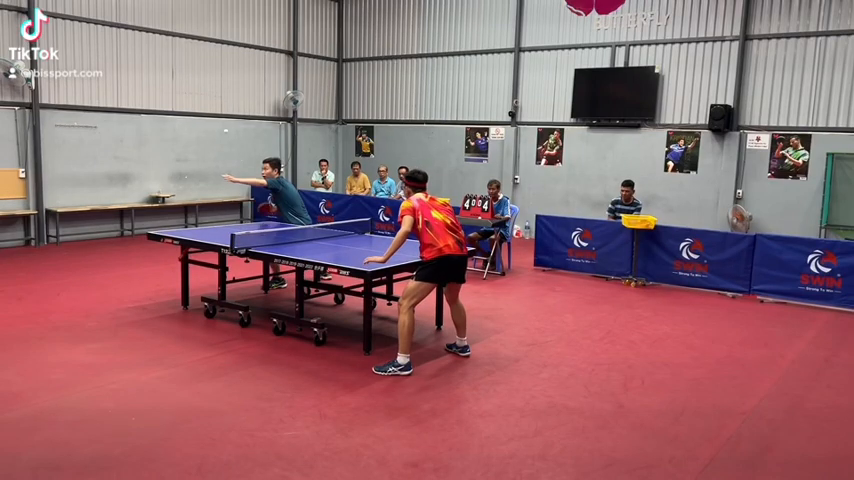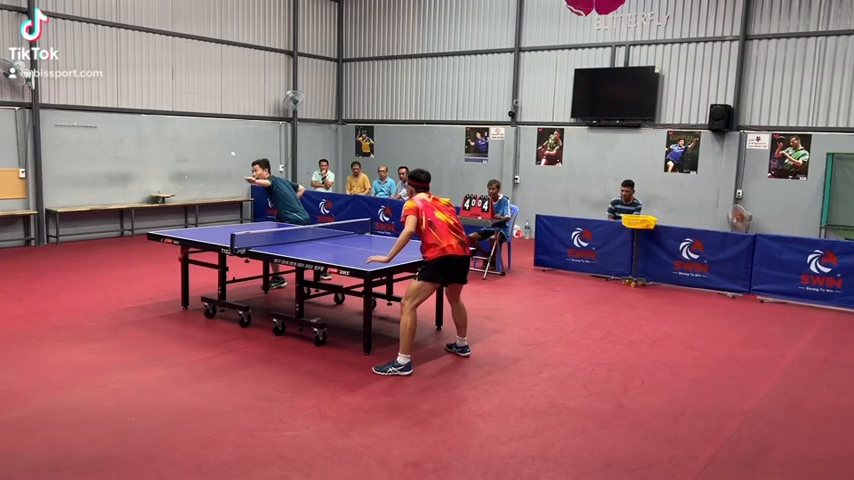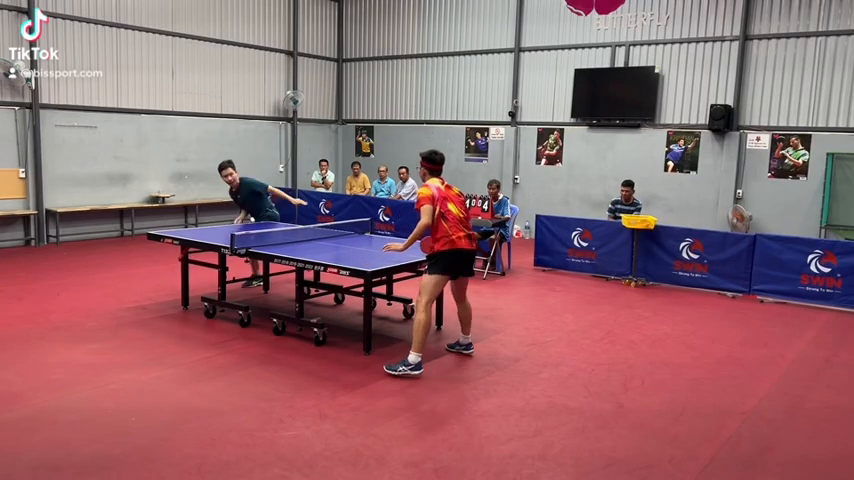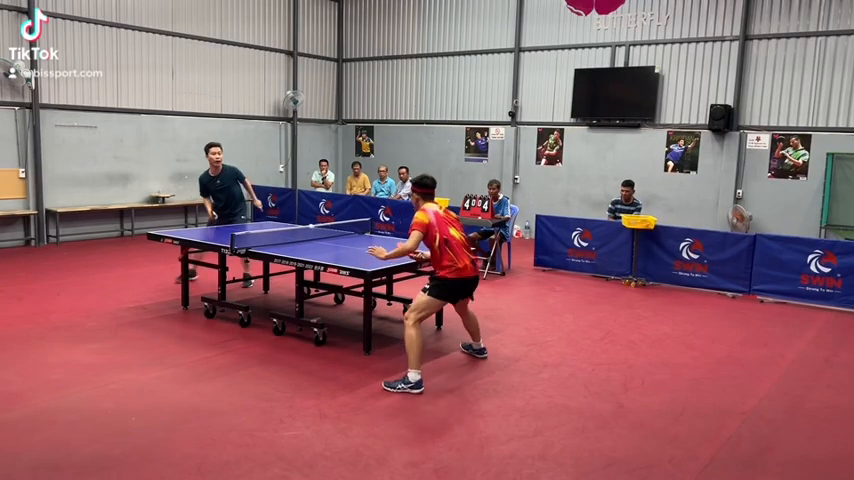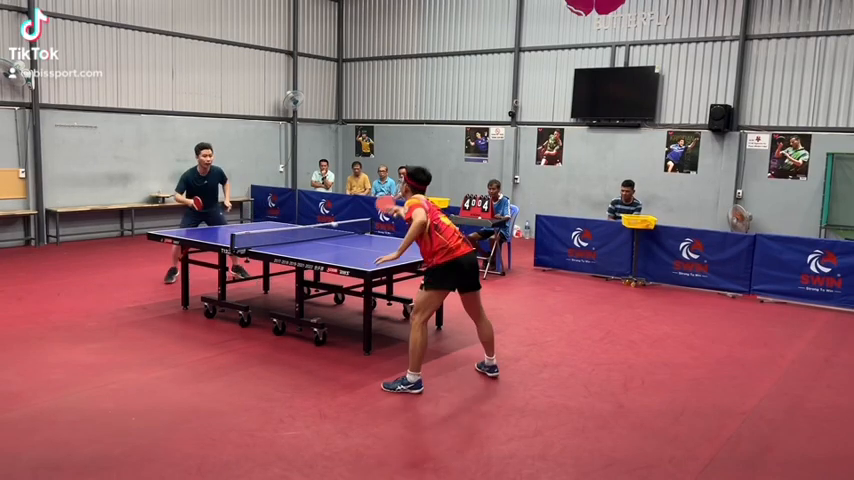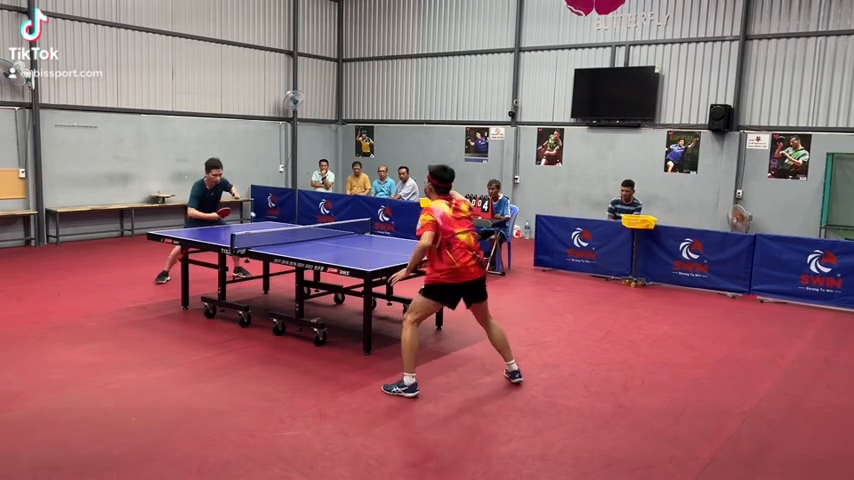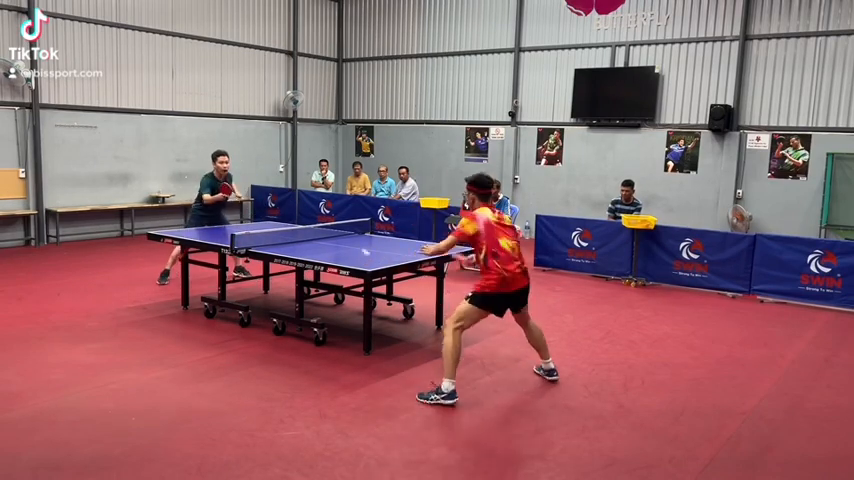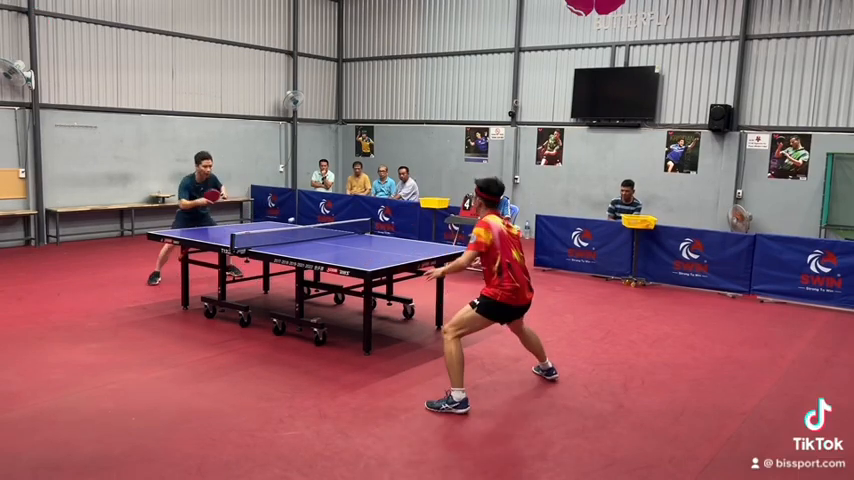
dt=0.3s
person 1, frame 1
left shoulder: (410, 203)
right shoulder: (442, 202)
left elbow: (406, 230)
left wrist: (385, 257)
left hip: (438, 257)
right hip: (460, 254)
left knee: (405, 304)
right knee: (453, 299)
left ankle: (403, 362)
right ankle: (462, 344)
person 1, frame 2
left shoulder: (413, 203)
right shoulder: (445, 203)
left elbow: (409, 230)
left wrist: (388, 257)
left hip: (441, 257)
right hip: (462, 255)
left knee: (408, 305)
right knee: (454, 298)
left ankle: (403, 362)
right ankle: (462, 344)
person 1, frame 3
left shoulder: (427, 190)
right shoulder: (454, 190)
left elbow: (426, 222)
left wrist: (404, 246)
left hip: (447, 251)
right hip: (467, 248)
left knee: (423, 303)
right knee: (459, 296)
left ankle: (413, 360)
right ankle: (465, 342)
person 1, frame 4
left shoulder: (423, 214)
right shoulder: (448, 213)
left elbow: (411, 246)
left wrist: (386, 255)
right wrist: (428, 256)
left hip: (450, 276)
right hip: (470, 272)
left knee: (411, 318)
right knee: (463, 308)
left ankle: (413, 379)
right ankle: (478, 346)
person 1, frame 5
left shoulder: (413, 202)
right shoulder: (428, 203)
left elbow: (420, 221)
left wrist: (398, 253)
right wrist: (401, 211)
left hip: (444, 263)
right hip: (467, 257)
left knee: (419, 319)
right knee: (478, 315)
left ankle: (413, 379)
right ankle: (490, 363)
person 1, frame 6
left shoulder: (431, 212)
right shoulder: (463, 205)
left elbow: (425, 244)
left wrist: (407, 270)
right wrist: (448, 188)
left hip: (447, 278)
right hip: (476, 274)
left knee: (410, 320)
right knee: (487, 321)
left ankle: (408, 382)
right ankle: (513, 369)
person 1, frame 7
left shoulder: (474, 218)
right shoulder: (503, 218)
left elbow: (446, 246)
left wrist: (432, 250)
left hip: (495, 287)
right hip: (519, 283)
left knee: (453, 325)
right knee: (525, 321)
left ankle: (448, 389)
right ankle: (548, 367)
person 1, frame 8
left shoulder: (485, 225)
right shoulder: (507, 225)
left elbow: (465, 262)
left wrist: (441, 271)
right wrist: (473, 251)
left hip: (500, 296)
right hip: (522, 295)
left knee: (451, 332)
right knee: (519, 328)
left ankle: (458, 398)
right ankle: (547, 367)
person 2, frame 1
left shoulder: (277, 182)
right shoulder: (285, 184)
left elbow: (259, 182)
left wrist: (236, 179)
right wrist: (278, 209)
left hip: (297, 225)
right hip: (305, 223)
left ankle: (277, 279)
person 2, frame 2
left shoulder: (272, 181)
right shoulder: (281, 181)
left elbow: (266, 183)
right elbow: (301, 189)
left wrist: (255, 182)
left hip: (293, 221)
right hip: (304, 219)
left ankle: (277, 278)
person 2, frame 3
left shoulder: (249, 183)
right shoulder: (232, 192)
left elbow: (272, 190)
left wrist: (292, 200)
right wrist: (242, 217)
left hip: (269, 217)
right hip: (261, 219)
left ankle: (256, 277)
person 2, frame 4
left shoulder: (232, 171)
right shoulder: (204, 178)
left elbow: (245, 181)
right elbow: (206, 197)
left wrist: (254, 198)
right wrist: (209, 209)
left hip: (237, 212)
right hip: (218, 214)
left ankle: (247, 275)
right ankle: (191, 271)
person 2, frame 5
left shoulder: (217, 171)
right shoulder: (188, 176)
left elbow: (226, 183)
right elbow: (177, 196)
left wrist: (227, 199)
right wrist: (188, 201)
left hip: (213, 210)
right hip: (193, 212)
left ankle: (236, 267)
right ankle: (173, 269)
person 2, frame 6
left shoulder: (221, 182)
right shoulder: (197, 188)
left elbow: (231, 187)
right elbow: (191, 212)
left wrist: (235, 193)
right wrist: (209, 216)
left hip: (214, 217)
right hip: (195, 219)
right knee: (181, 247)
left ankle: (237, 268)
right ankle: (165, 272)
person 2, frame 7
left shoulder: (228, 176)
right shoulder: (207, 180)
right elbow: (206, 200)
left wrist: (236, 192)
right wrist: (218, 197)
left hip: (216, 214)
right hip: (199, 214)
left ankle: (238, 268)
right ankle: (166, 271)
person 2, frame 8
left shoulder: (212, 178)
right shoulder: (186, 182)
left elbow: (221, 187)
right elbow: (183, 205)
left wrist: (223, 193)
right wrist: (197, 202)
left hip: (203, 216)
right hip: (185, 217)
right knee: (171, 243)
left ankle: (229, 266)
right ankle: (156, 273)
